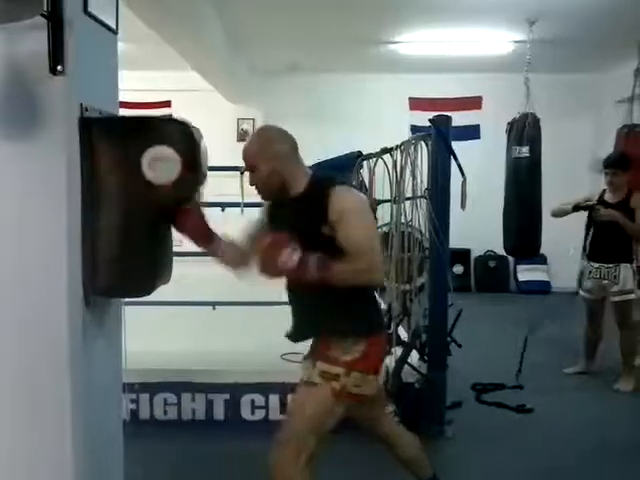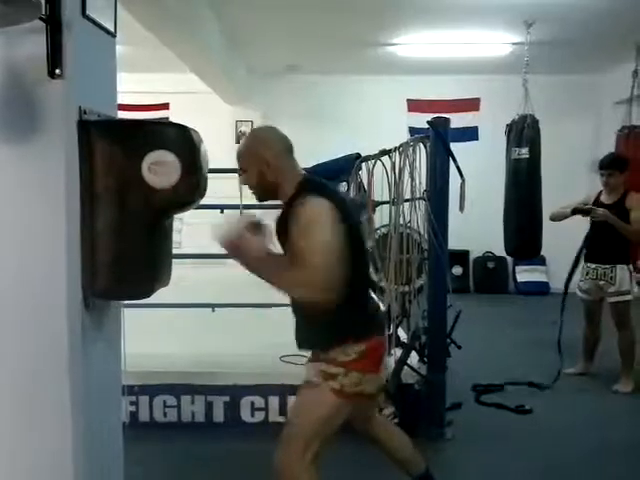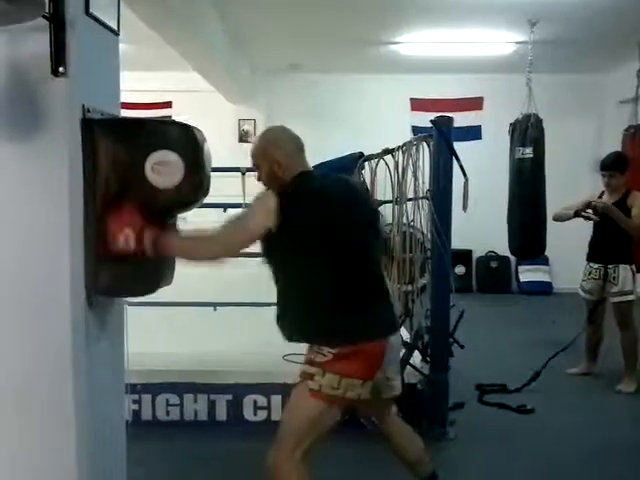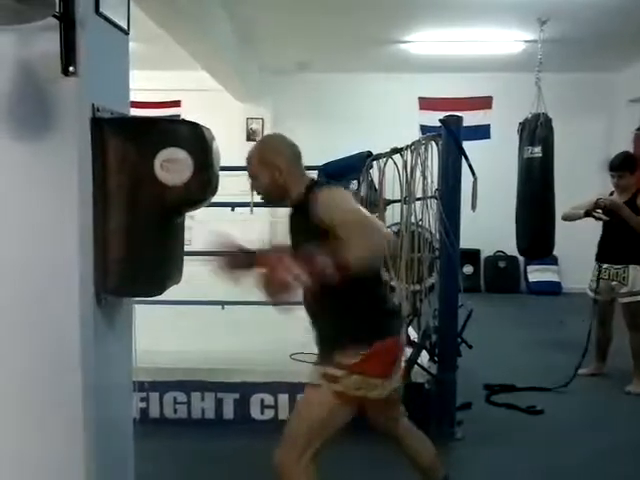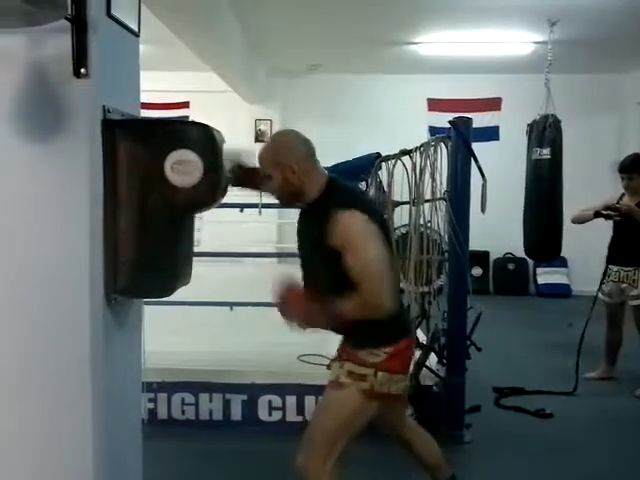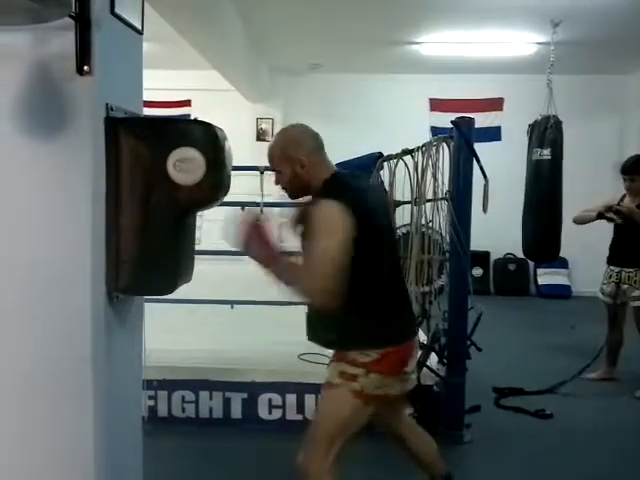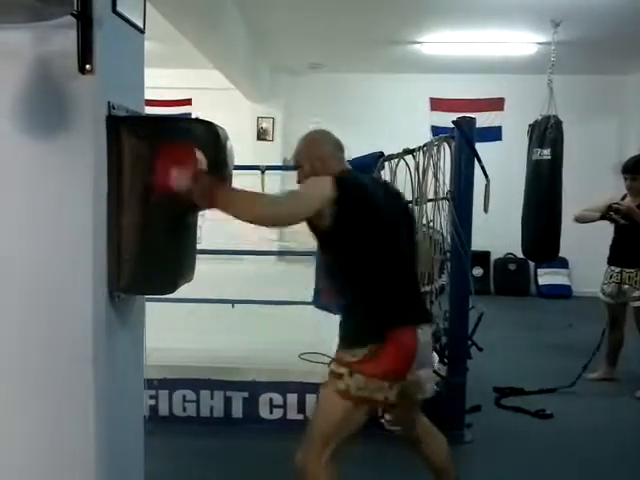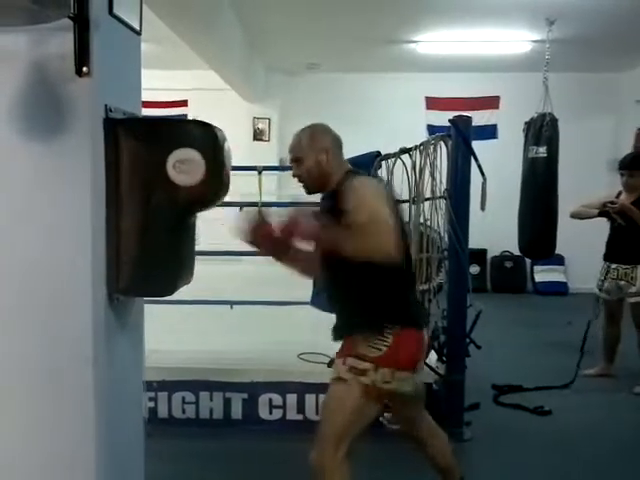
dt=0.3s
person 1, frame 1
left shoulder: (341, 197)
right shoulder: (281, 206)
left elbow: (373, 269)
right elbow: (239, 256)
left wrist: (308, 266)
left hip: (349, 342)
right hip: (362, 335)
right knee: (376, 419)
person 1, frame 2
left shoulder: (313, 207)
right shoulder: (302, 201)
left elbow: (316, 287)
left wrist: (253, 255)
left hip: (350, 345)
right hip: (358, 338)
right knee: (368, 421)
person 1, frame 3
left shoulder: (280, 200)
right shoulder: (353, 190)
left elbow: (217, 246)
left wrist: (148, 237)
left hip: (346, 349)
right hip: (384, 336)
right knee: (385, 419)
person 1, frame 4
left shoulder: (327, 200)
right shoulder: (306, 208)
left elbow: (375, 241)
right elbow: (295, 257)
left wrist: (315, 264)
right wrist: (256, 258)
left hip: (360, 351)
right hip: (377, 339)
right knee: (392, 422)
person 1, frame 5
left shoulder: (346, 217)
right shoulder: (327, 194)
left elbow: (381, 299)
left wrist: (319, 312)
right wrist: (253, 181)
left hip: (375, 348)
right hip: (392, 339)
right knee: (396, 421)
person 1, frame 6
left shoulder: (330, 208)
right shoulder: (362, 188)
left elbow: (321, 291)
left wrist: (268, 255)
right wrist: (307, 222)
left hip: (371, 349)
right hip: (395, 337)
right knee: (396, 421)
person 1, frame 7
left shoulder: (328, 188)
right shoulder: (387, 193)
left elbow: (271, 211)
left wrist: (199, 187)
left hip: (374, 342)
right hip: (408, 330)
right knee: (412, 421)
person 1, frame 8
left shoulder: (361, 190)
right shoulder: (335, 201)
left elbow: (384, 247)
right elbow: (320, 267)
left wrist: (319, 231)
right wrist: (275, 243)
left hip: (383, 337)
right hip: (399, 331)
right knee: (416, 422)
person 2, frame 1
right shoulder: (595, 197)
right elbow: (555, 212)
left wrist: (618, 218)
right wrist: (576, 206)
left hip: (620, 267)
right hip: (593, 265)
right knee: (593, 318)
right ankle: (587, 363)
person 2, frame 2
right shoulder: (592, 198)
right elbow: (554, 216)
left wrist: (610, 218)
right wrist: (574, 210)
left hip: (617, 268)
right hip: (591, 266)
right knee: (591, 319)
right ankle: (586, 363)
person 2, frame 3
right shoulder: (595, 197)
right elbow: (557, 216)
left wrist: (611, 210)
right wrist: (577, 213)
left hip: (620, 268)
right hip: (593, 266)
right knee: (593, 318)
right ankle: (589, 363)
person 2, frame 4
right shoulder: (605, 197)
right elbow: (566, 215)
left wrist: (620, 208)
right wrist: (588, 212)
right hip: (603, 265)
right knee: (602, 319)
right ankle: (599, 364)
person 2, frame 5
right shoulder: (615, 200)
right elbow: (576, 218)
right wrist: (598, 213)
right hip: (614, 268)
right knee: (612, 322)
right ankle: (608, 368)
person 2, frame 6
right shoulder: (616, 201)
right elbow: (577, 218)
right wrist: (599, 214)
right hip: (615, 269)
right knee: (614, 322)
right ankle: (609, 368)
person 2, frame 7
right shoulder: (617, 200)
right elbow: (578, 216)
right wrist: (603, 215)
right hip: (615, 269)
right knee: (614, 321)
right ankle: (609, 369)
person 2, frame 8
right shoulder: (612, 197)
right elbow: (575, 212)
right wrist: (601, 212)
right hip: (611, 265)
right knee: (611, 317)
right ankle: (606, 365)
